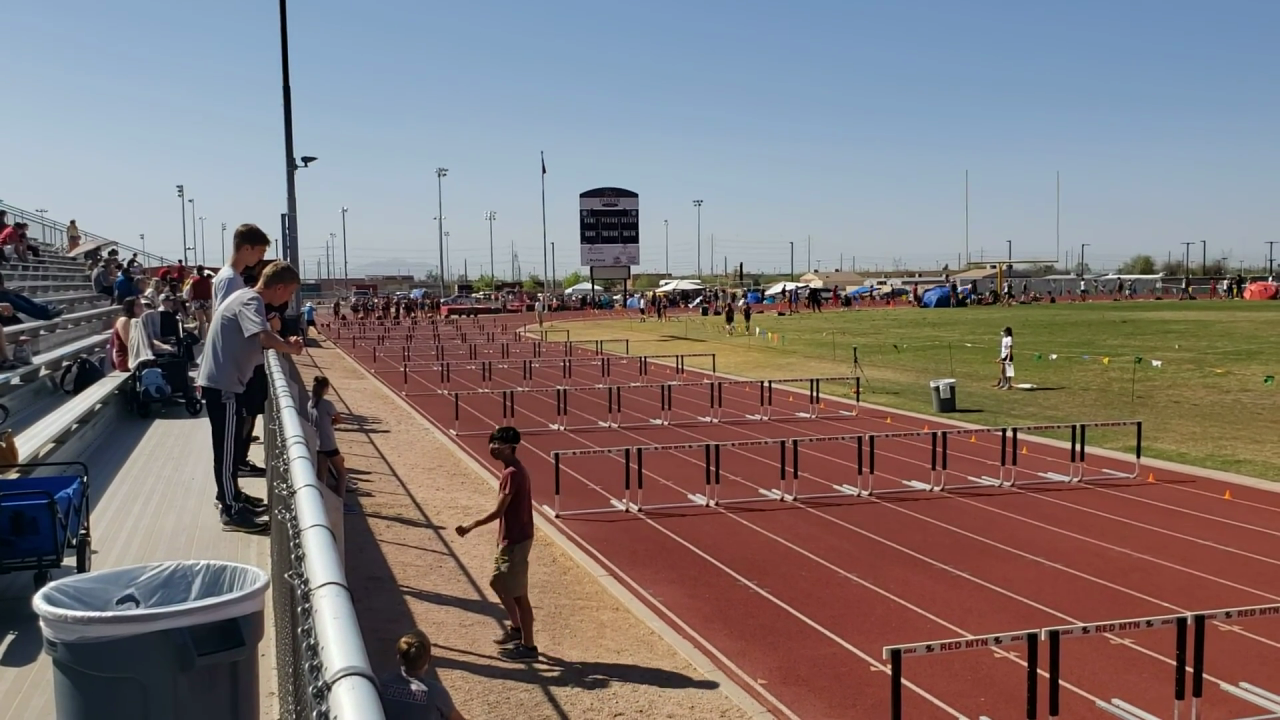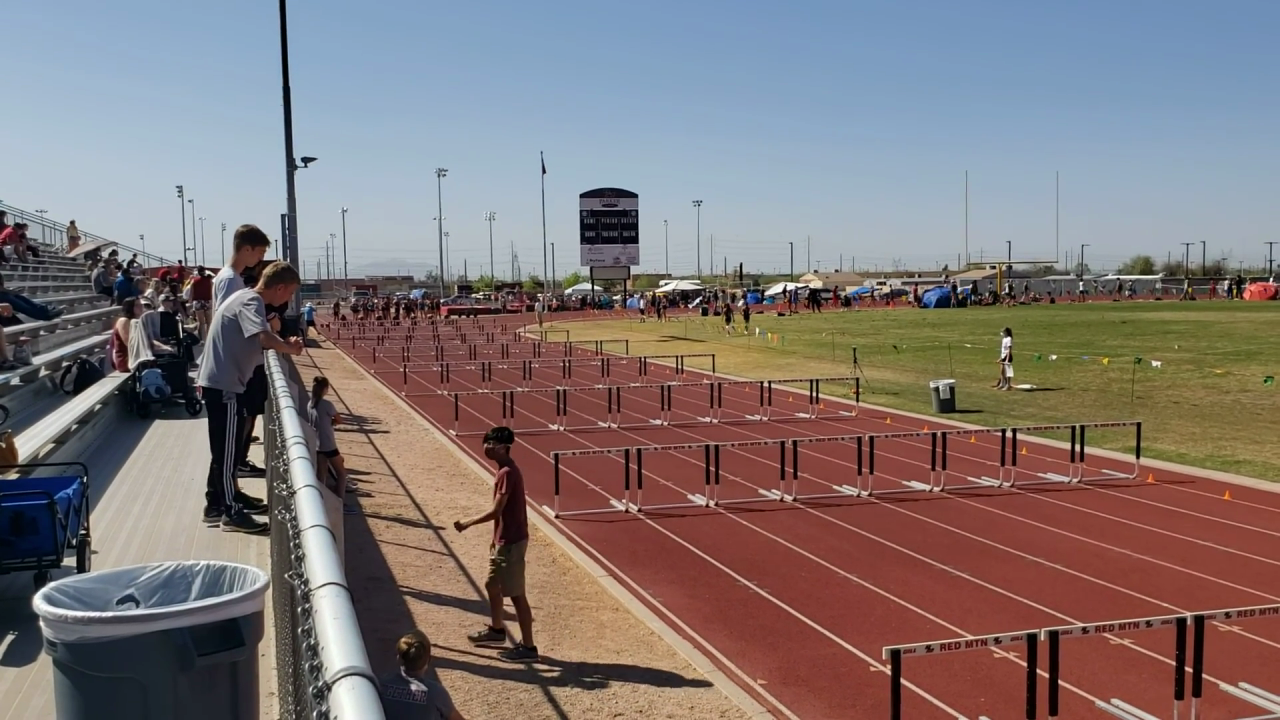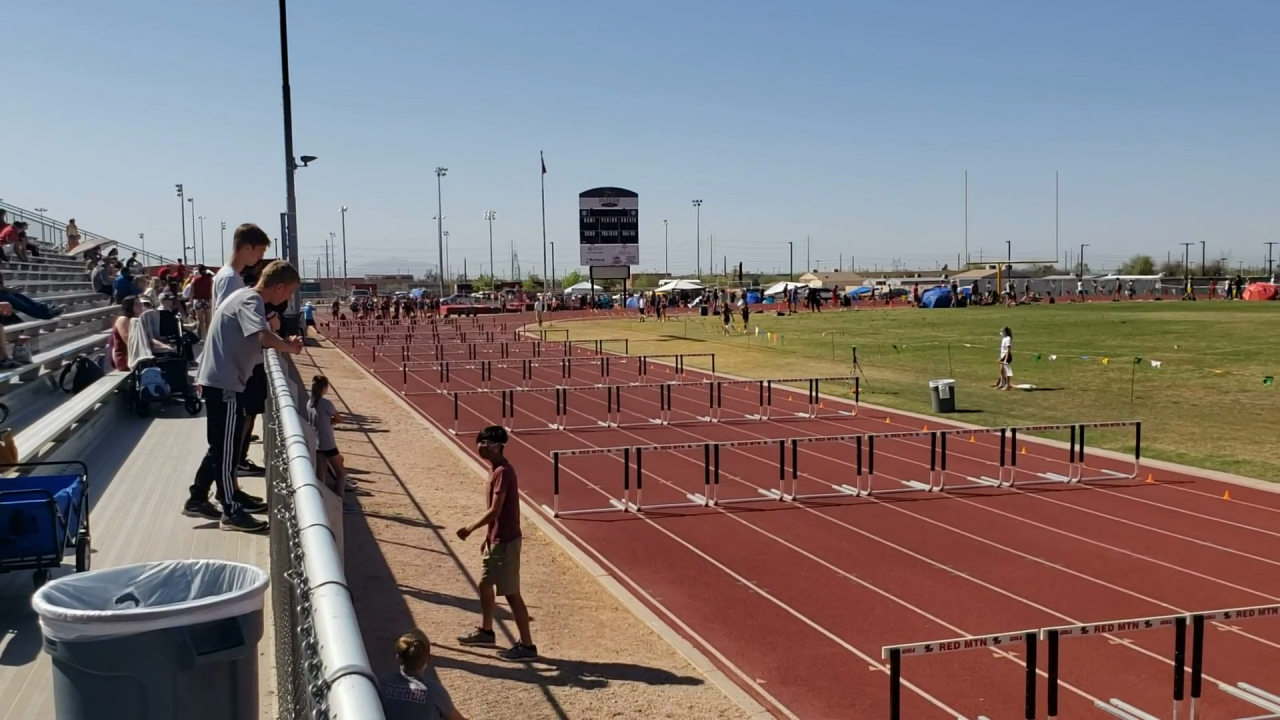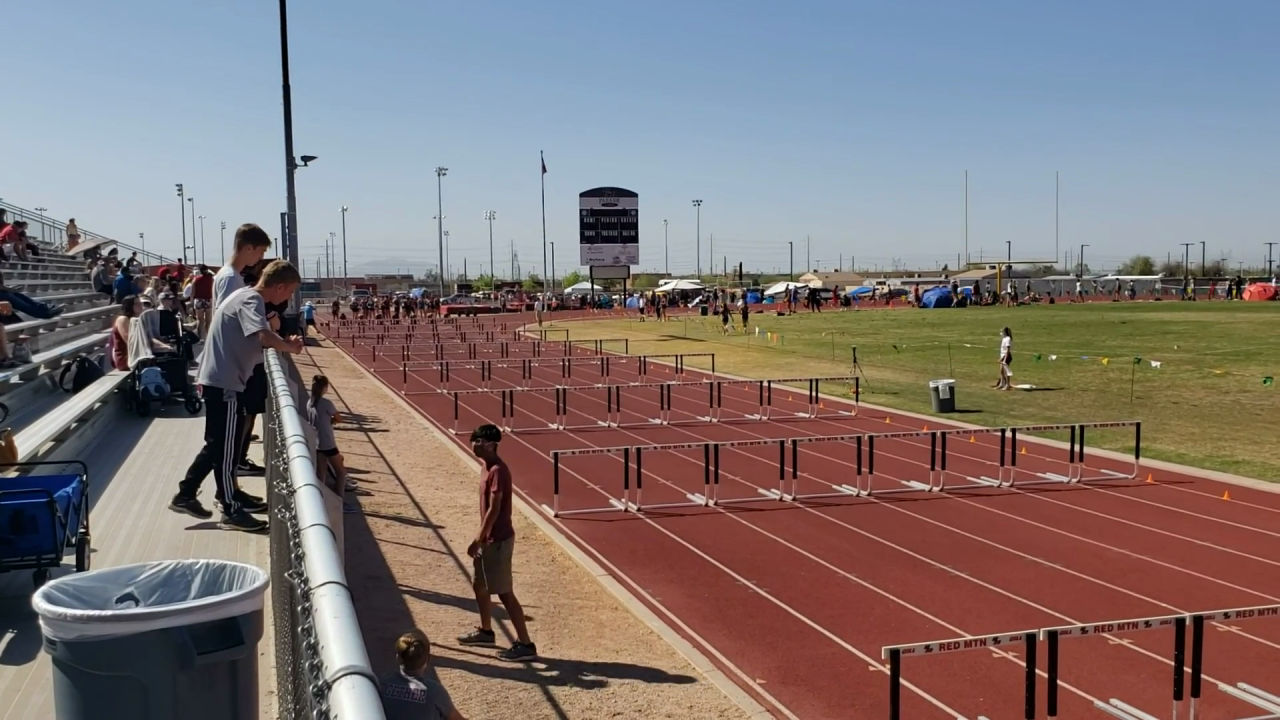
dt=0.1s
person 1, frame 1
left shoulder: (247, 298)
right shoulder: (250, 301)
left elbow: (261, 337)
right elbow: (265, 338)
left wrist: (286, 344)
right wrist: (291, 347)
left hip: (223, 381)
right hip: (222, 384)
left knee: (232, 446)
right knee: (227, 448)
left ankle: (230, 497)
right ankle: (232, 512)
person 1, frame 2
left shoulder: (248, 298)
right shoulder: (251, 301)
left elbow: (261, 338)
right elbow: (265, 339)
left wrist: (285, 345)
right wrist: (291, 348)
left hip: (223, 382)
right hip: (223, 384)
left knee: (227, 447)
right knee: (226, 449)
left ankle: (220, 501)
right ankle: (232, 512)
person 1, frame 3
left shoulder: (247, 296)
right shoulder: (250, 300)
left elbow: (258, 337)
right elbow: (265, 338)
left wrist: (284, 343)
right wrist: (291, 347)
left hip: (218, 380)
right hip: (223, 383)
left knee: (222, 446)
right knee: (226, 448)
left ankle: (198, 498)
right ankle: (231, 512)
person 1, frame 4
left shoulder: (247, 297)
right shoulder: (251, 300)
left elbow: (258, 337)
right elbow: (265, 337)
left wrist: (284, 343)
right wrist: (290, 346)
left hip: (219, 380)
right hip: (223, 383)
left knee: (218, 445)
right knee: (226, 447)
left ankle: (186, 495)
right ankle: (231, 511)
person 2, frame 1
left shoulder: (512, 474)
right shoulder: (515, 470)
left elbow: (498, 511)
left wrist: (470, 526)
right wrist: (503, 538)
left hip: (515, 542)
right hip: (511, 539)
left knee: (517, 594)
right knee: (498, 582)
left ankle: (528, 646)
right ankle: (516, 627)
person 2, frame 2
left shoulder: (507, 473)
right shoulder: (507, 470)
left elbow: (496, 511)
left wrist: (468, 523)
right wrist: (496, 538)
left hip: (511, 542)
right hip: (505, 539)
left knee: (516, 594)
right knee: (492, 584)
left ankle: (528, 647)
right ankle: (496, 629)
person 2, frame 3
left shoulder: (502, 472)
right shoulder: (497, 469)
left elbow: (495, 510)
left wrist: (470, 529)
right wrist: (488, 537)
left hip: (505, 541)
right hip: (496, 539)
left knee: (511, 593)
right knee: (485, 586)
left ankle: (526, 646)
right ankle: (486, 631)
person 2, frame 4
left shoulder: (497, 471)
right shoulder: (489, 468)
left elbow: (494, 510)
left wrist: (478, 539)
right wrist: (480, 537)
left hip: (496, 540)
right hip: (489, 539)
left knee: (504, 592)
right knee: (479, 586)
left ankle: (525, 644)
right ankle: (485, 631)
